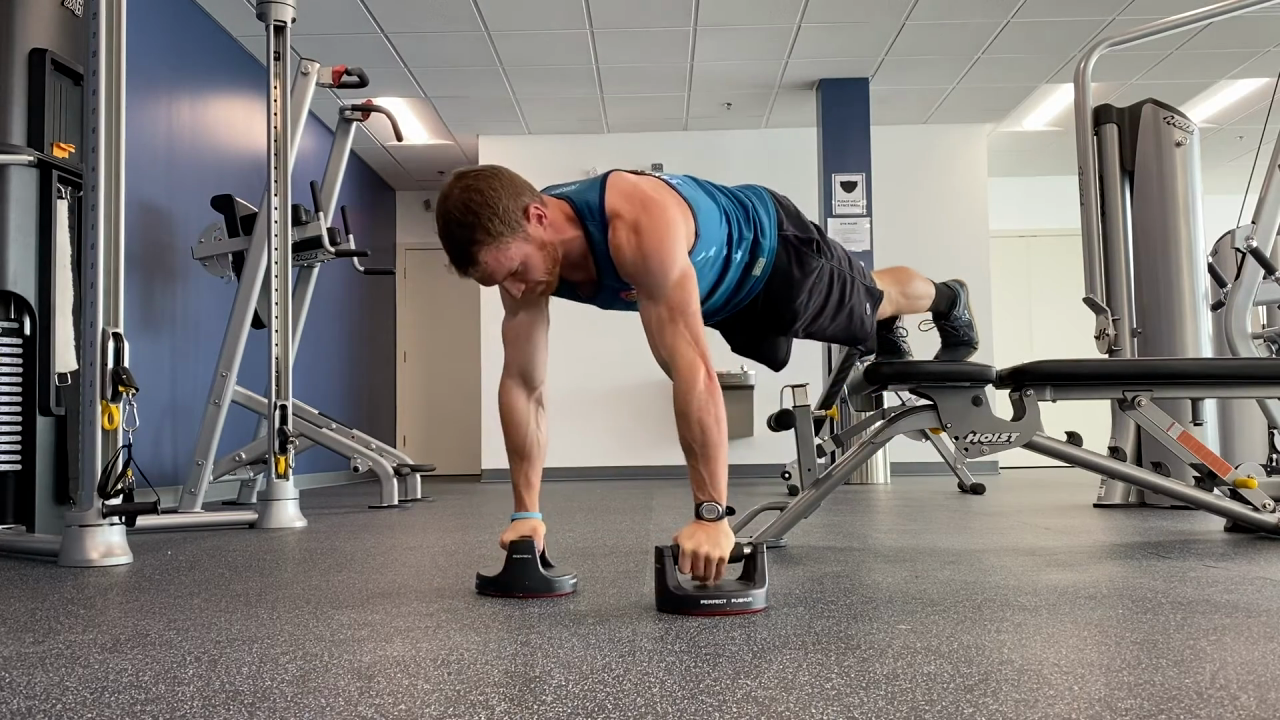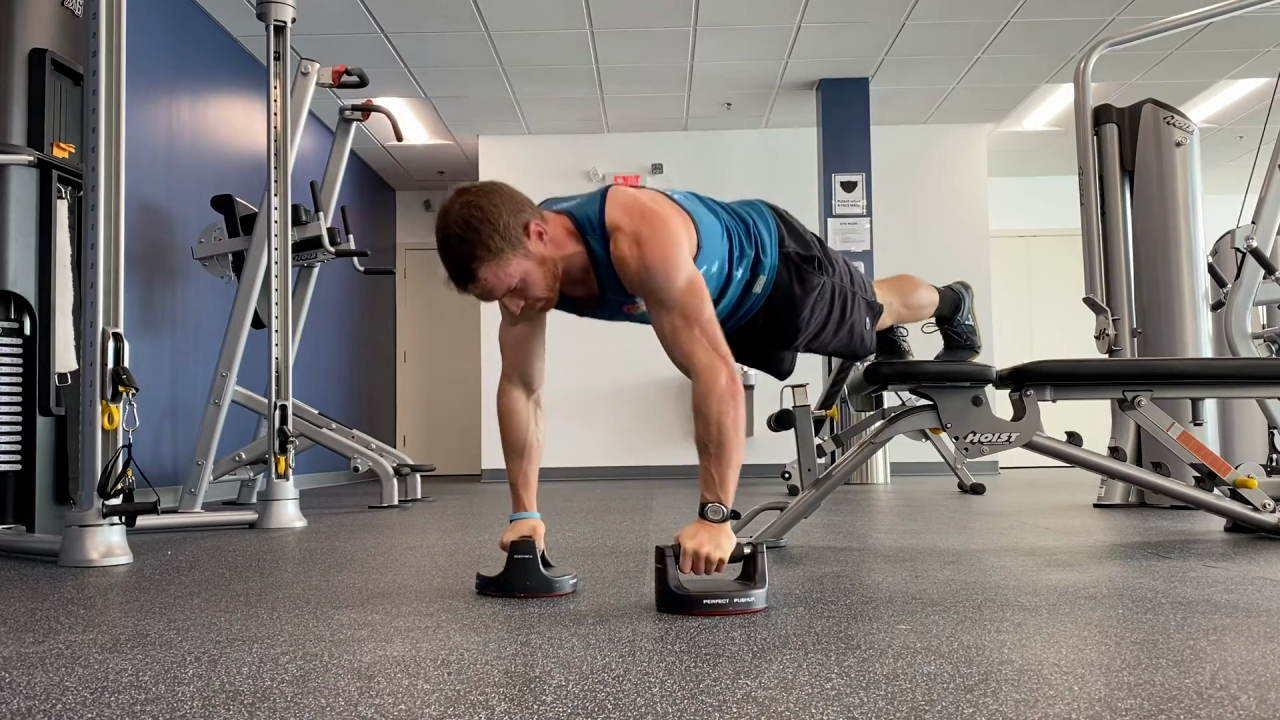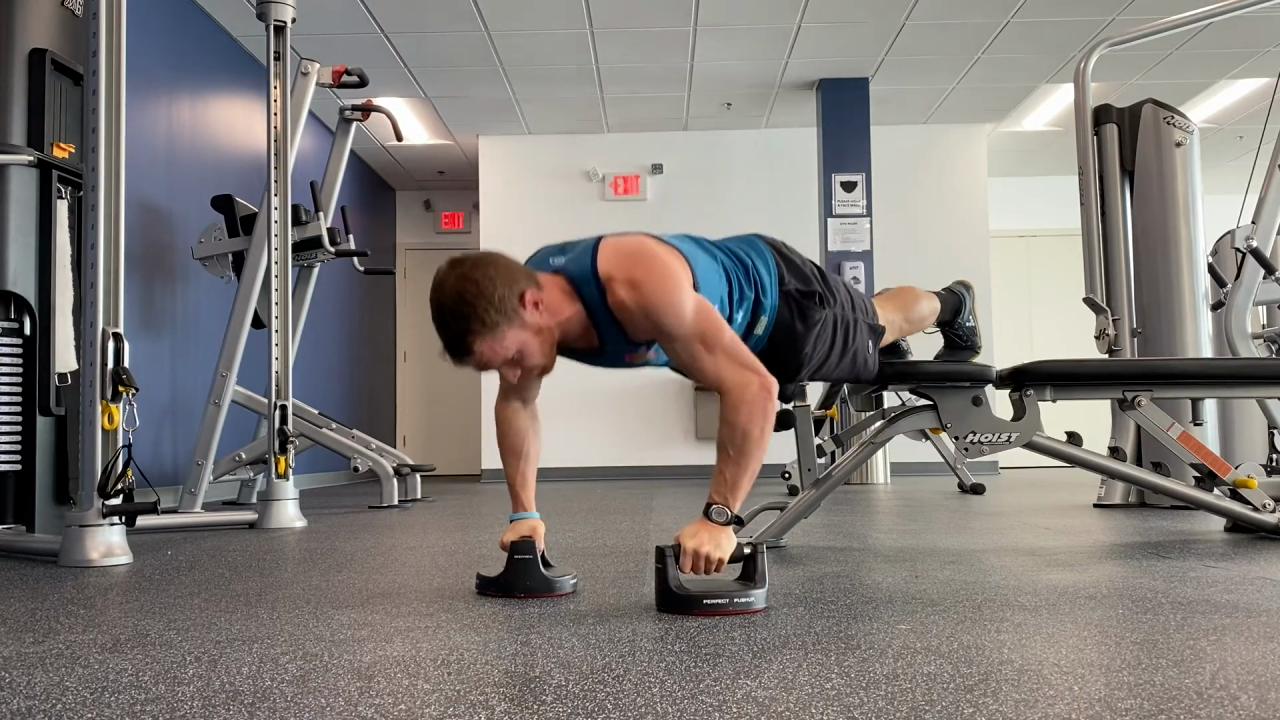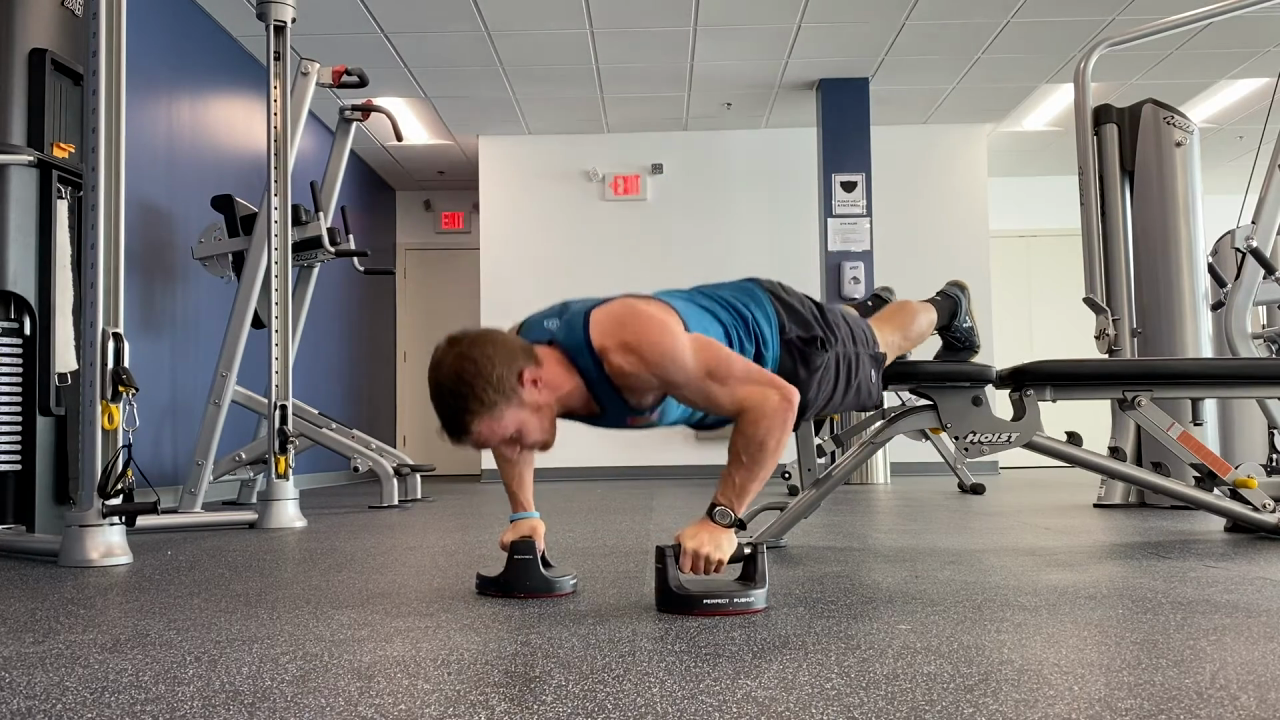
dt=0.2s
person 1, frame 1
left shoulder: (639, 223)
right shoulder: (521, 248)
left elbow: (693, 375)
right elbow: (520, 385)
left wrist: (712, 515)
right wrist: (526, 512)
left hip: (773, 247)
right hip: (727, 283)
left knee: (873, 299)
left ankle: (948, 301)
right ankle: (883, 336)
person 1, frame 2
left shoulder: (642, 238)
right shoulder: (522, 259)
left elbow: (715, 375)
right elbow: (519, 387)
left wrist: (715, 515)
right wrist: (525, 511)
left hip: (778, 265)
right hip: (731, 294)
left knee: (874, 311)
left ankle: (952, 305)
right ankle: (887, 340)
person 1, frame 3
left shoulder: (639, 285)
right shoulder: (520, 298)
left elbow: (755, 387)
right elbow: (515, 402)
left wrist: (719, 517)
right wrist: (524, 511)
left hip: (778, 297)
right hip: (725, 310)
left knee: (875, 328)
left ankle: (952, 304)
right ankle: (874, 304)
person 1, frame 4
left shoulder: (633, 346)
right shoulder: (518, 354)
left elbow: (777, 401)
right elbow: (508, 431)
left wrist: (721, 520)
right wrist: (524, 514)
left hip: (777, 337)
right hip: (719, 326)
left knee: (876, 349)
left ankle: (948, 307)
right ankle: (869, 307)
